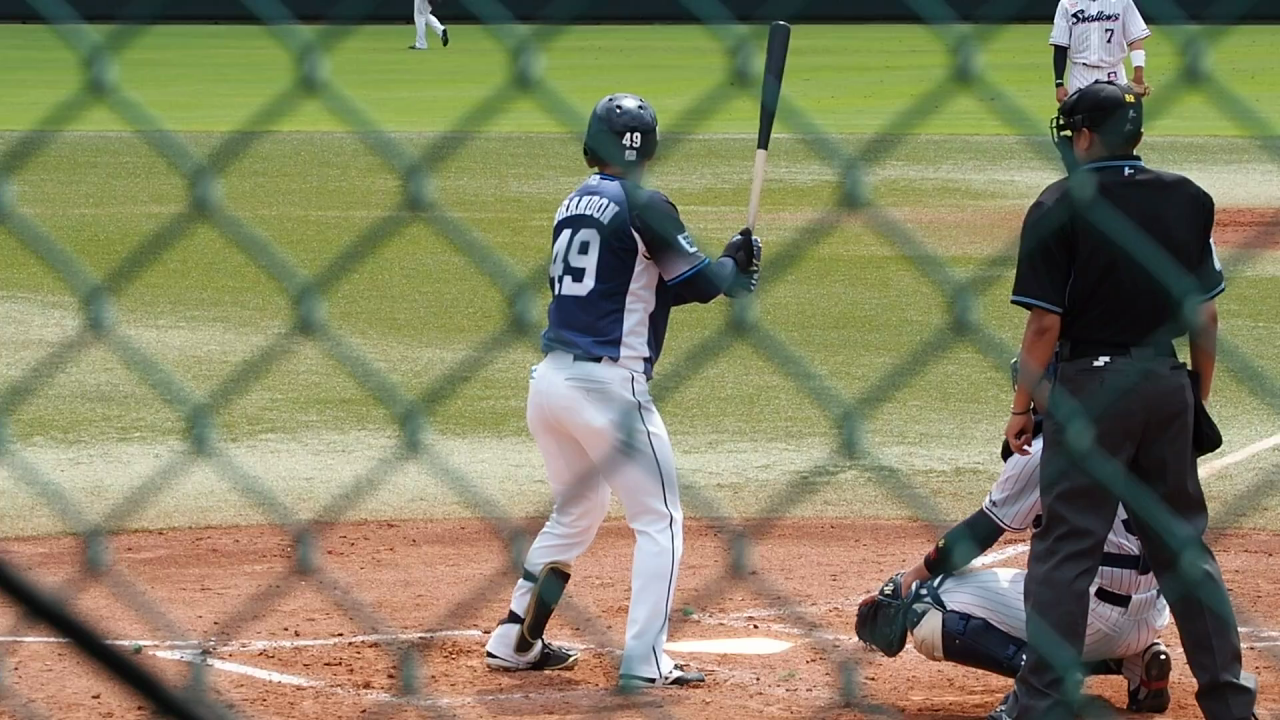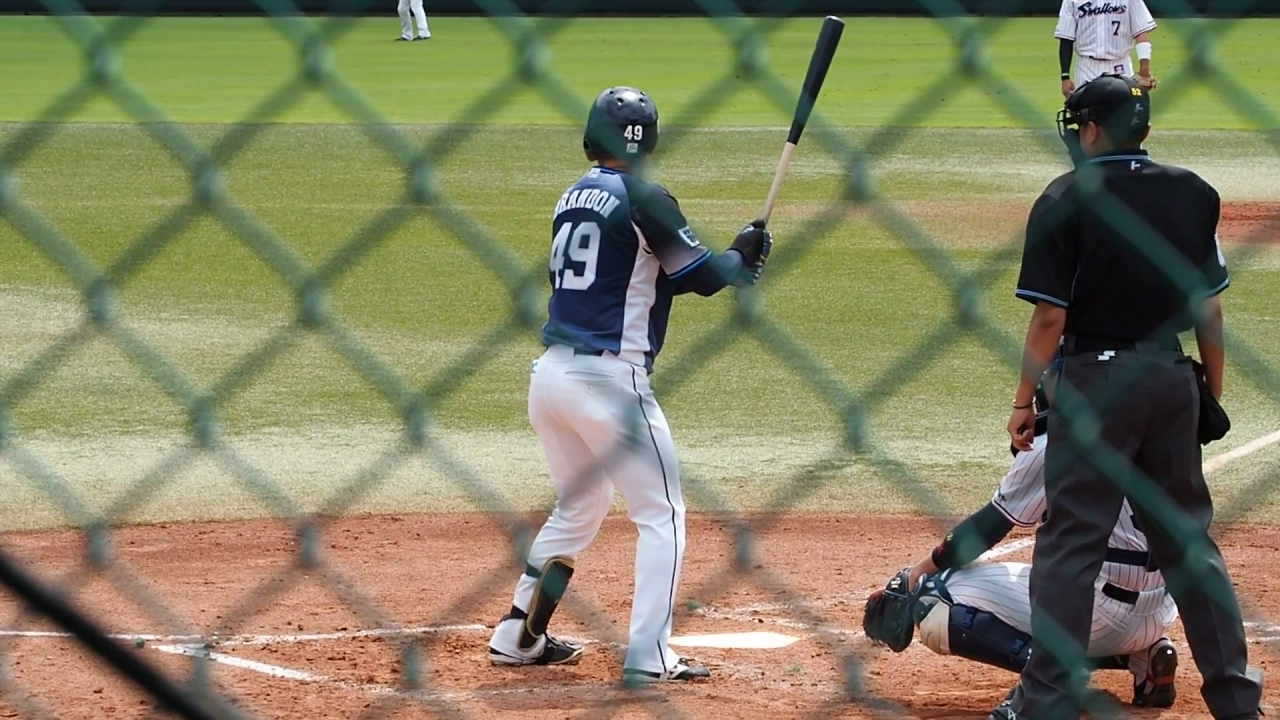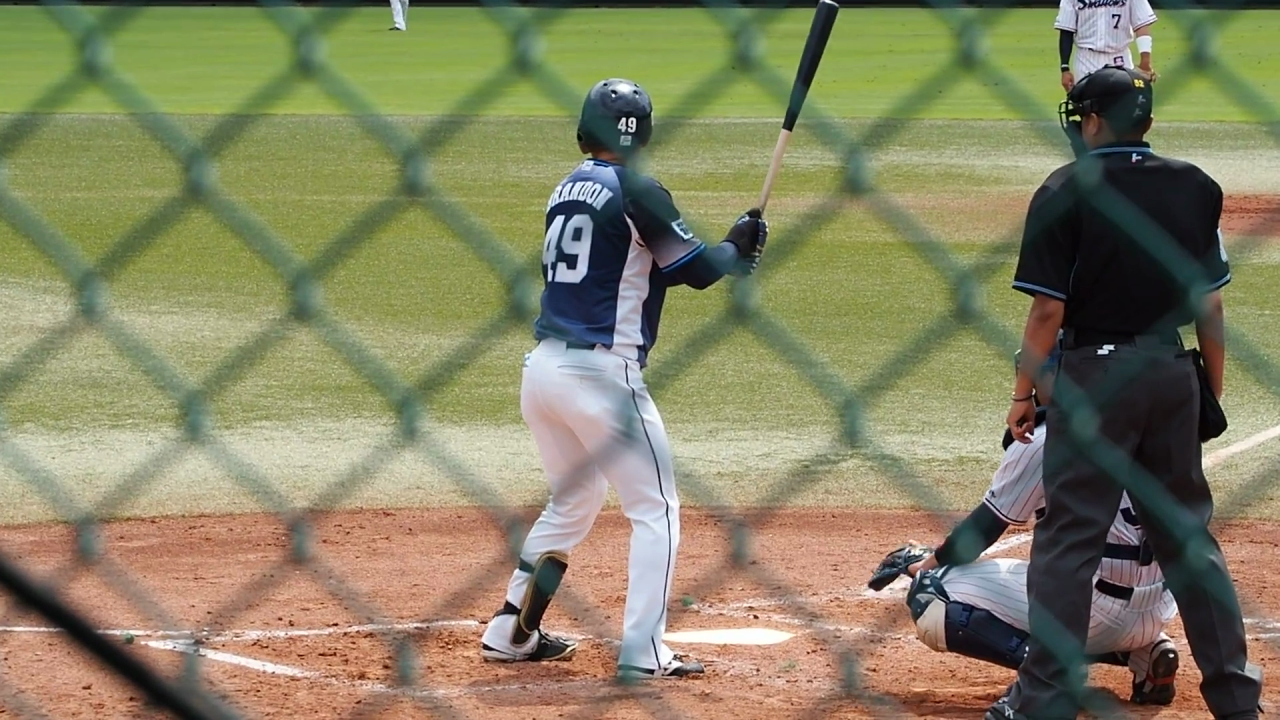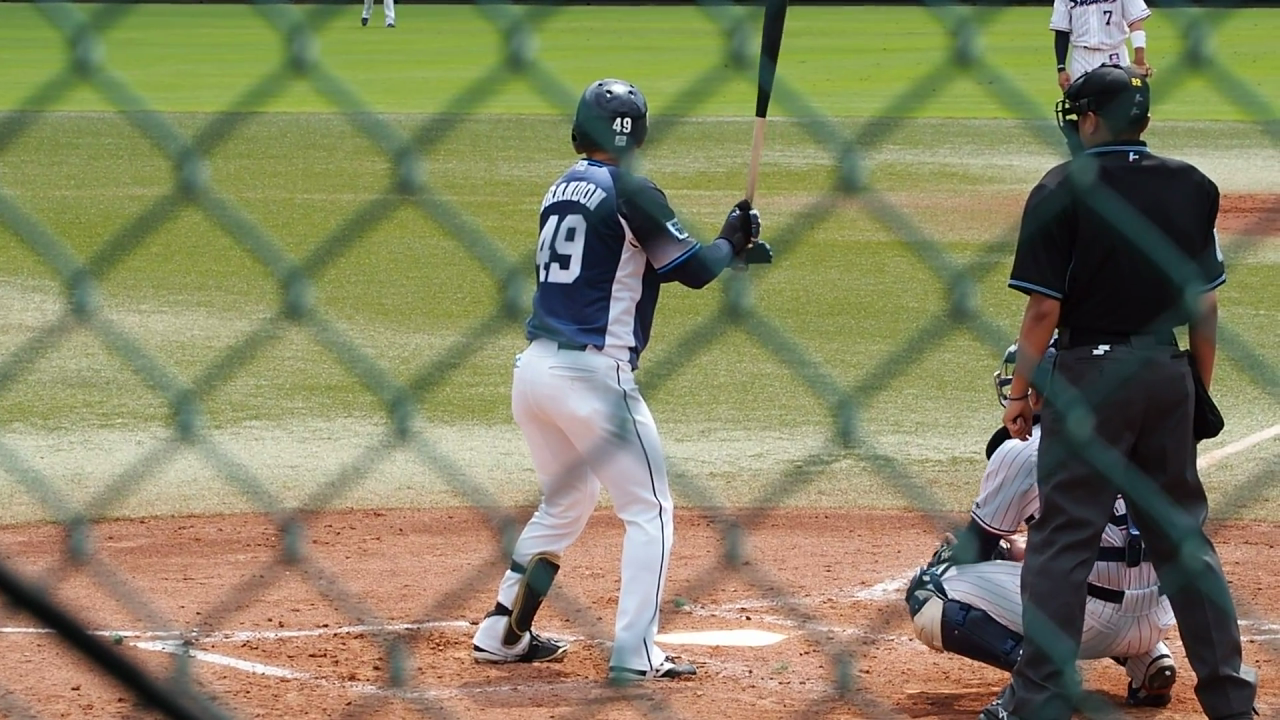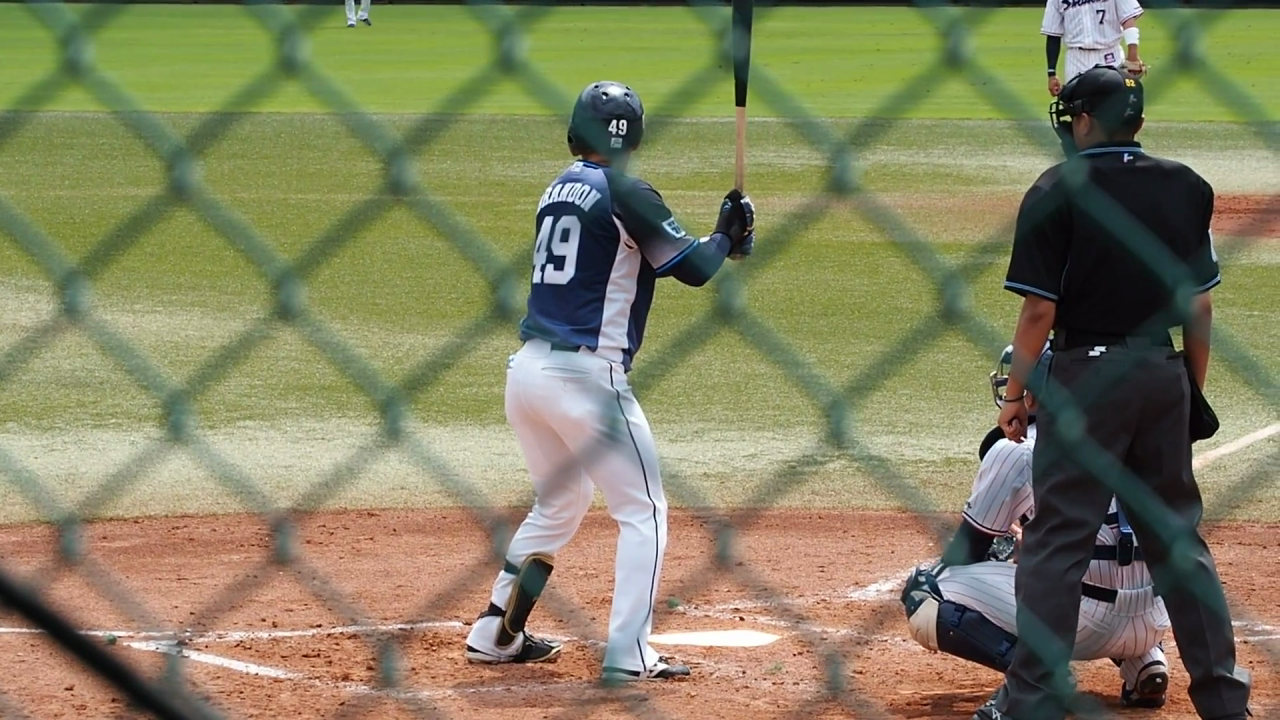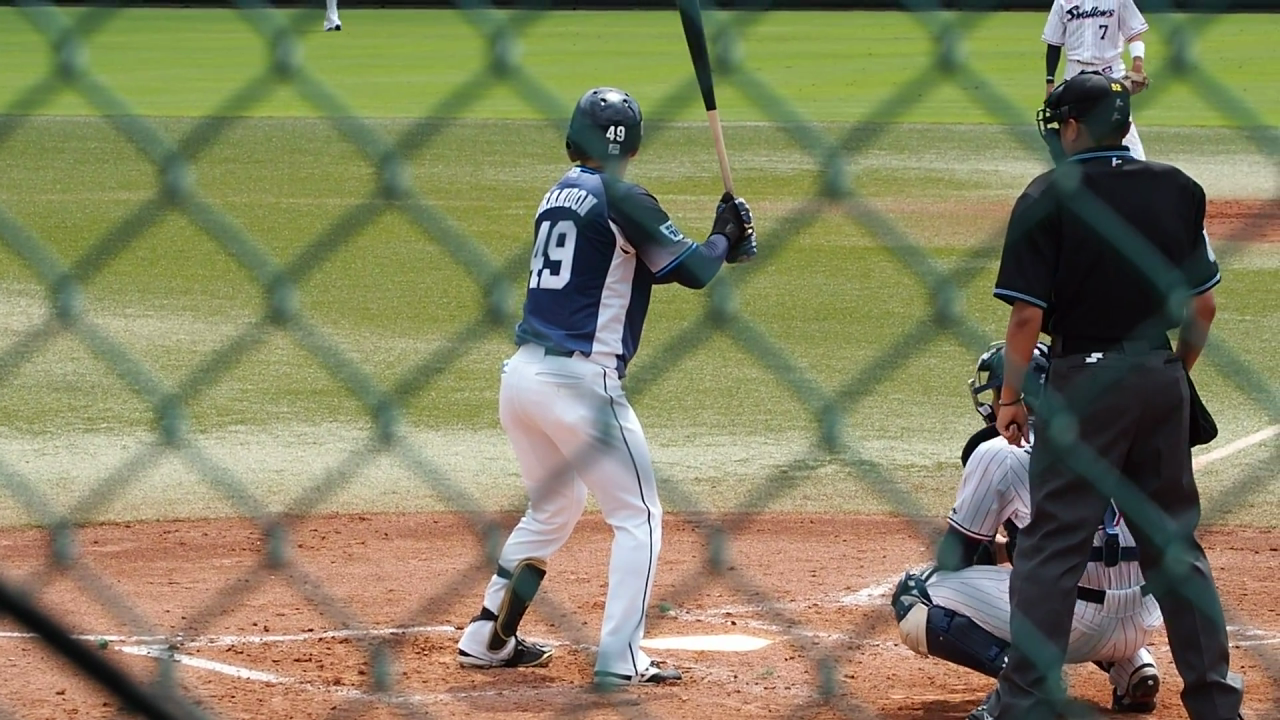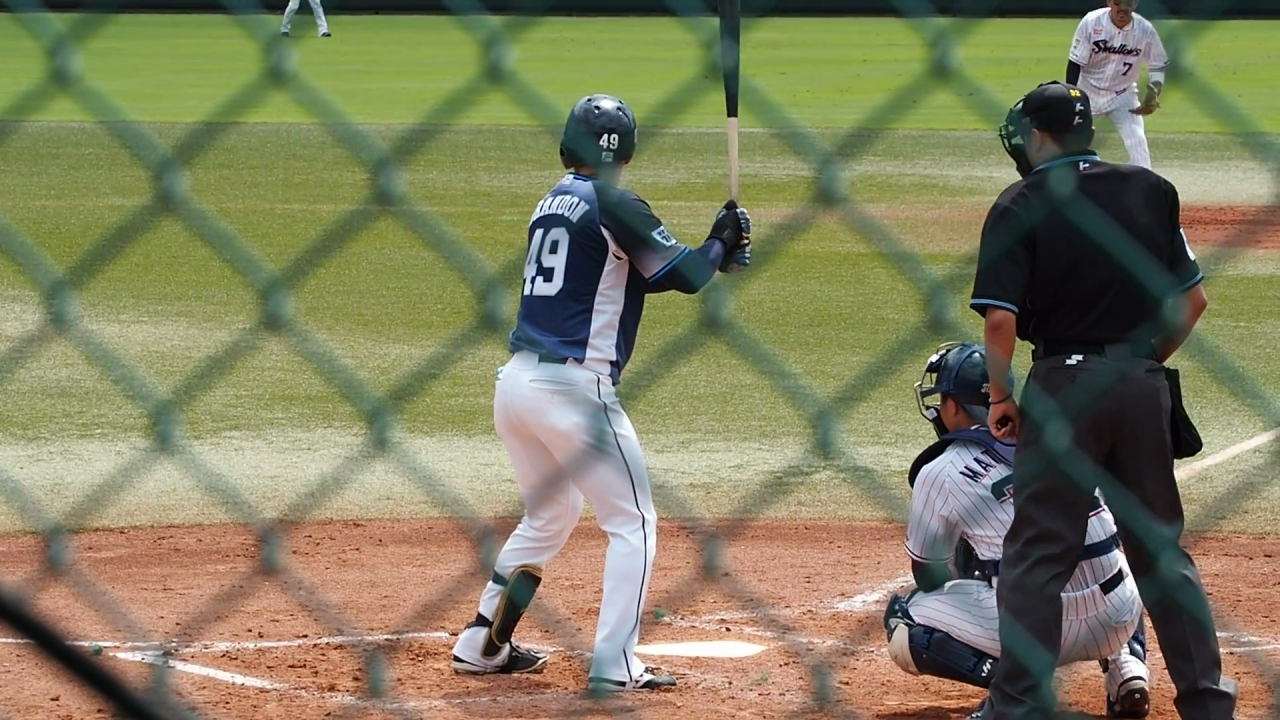
dt=0.4s
person 1, frame 1
left shoulder: (1061, 205)
right shoulder: (1188, 199)
left elbow: (1045, 322)
right elbow: (1205, 314)
left wrist: (1022, 406)
right wrist: (1198, 400)
left hip: (1092, 385)
right hip: (1167, 383)
left knee: (1065, 548)
right knee: (1182, 542)
person 1, frame 2
left shoulder: (1066, 199)
right shoulder: (1193, 193)
left elbow: (1050, 317)
right elbow: (1209, 307)
left wrist: (1023, 402)
right wrist: (1212, 393)
left hip: (1096, 378)
right hip: (1172, 377)
left knee: (1071, 543)
right knee: (1187, 538)
person 1, frame 3
left shoulder: (1066, 190)
right shoulder: (1196, 186)
left elbow: (1048, 309)
right elbow: (1209, 301)
left wrist: (1023, 392)
right wrist: (1212, 390)
left hip: (1095, 373)
right hip: (1173, 371)
left knee: (1069, 537)
right knee: (1188, 531)
person 1, frame 4
left shoulder: (1063, 189)
right shoulder: (1192, 186)
left elbow: (1045, 308)
right elbow: (1205, 303)
left wrist: (1020, 391)
right wrist: (1200, 391)
left hip: (1090, 372)
right hip: (1168, 373)
left knee: (1063, 538)
right knee: (1182, 533)
person 1, frame 5
left shoulder: (1058, 188)
right shoulder: (1187, 187)
left elbow: (1040, 308)
right elbow: (1200, 304)
left wrist: (1015, 391)
right wrist: (1193, 388)
left hip: (1087, 373)
right hip: (1164, 373)
left knee: (1057, 538)
right knee: (1177, 535)
person 1, frame 6
left shoulder: (1048, 196)
right shoulder: (1178, 189)
left elbow: (1028, 313)
right elbow: (1204, 304)
left wrist: (1011, 397)
left hip: (1085, 379)
right hip: (1162, 379)
left knee: (1053, 544)
right knee: (1174, 540)
person 1, frame 7
left shoulder: (1021, 203)
right shoulder: (1151, 190)
left elbow: (1000, 318)
right elbow: (1193, 300)
left wrist: (1000, 395)
left hip: (1066, 383)
right hip: (1143, 382)
left knee: (1037, 553)
right knee: (1161, 546)
person 2, frame 1
left shoulder: (574, 203)
right shoulder: (643, 205)
right elbow: (699, 285)
left wrist: (724, 270)
right wrist: (735, 262)
left hip: (550, 378)
right hip: (608, 385)
left knee: (574, 514)
right knee: (660, 521)
left ankle: (514, 641)
right ankle: (645, 662)
person 2, frame 2
left shoulder: (573, 197)
right shoulder: (643, 199)
right elbow: (702, 278)
left wrist: (729, 263)
right wrist: (743, 253)
left hip: (551, 372)
right hip: (608, 378)
left knee: (577, 508)
right knee: (661, 514)
left ankle: (518, 636)
right ankle: (649, 657)
person 2, frame 3
left shoulder: (566, 189)
right shoulder: (636, 191)
right elbow: (697, 270)
left wrist: (727, 252)
right wrist: (737, 245)
left hip: (543, 367)
right hip: (600, 372)
left knee: (571, 503)
right knee: (655, 510)
left ankle: (510, 631)
right ankle: (643, 653)
person 2, frame 4
left shoulder: (561, 189)
right shoulder: (630, 192)
right elbow: (694, 271)
left wrist: (730, 248)
right wrist: (730, 240)
left hip: (535, 368)
right hip: (593, 373)
left knee: (564, 504)
right knee: (649, 511)
left ankle: (503, 634)
right ankle: (636, 655)
person 2, frame 5
left shoulder: (558, 189)
right shoulder: (626, 194)
right elbow: (694, 269)
left wrist: (719, 240)
right wrist: (726, 234)
left hip: (528, 368)
right hip: (585, 374)
left knee: (558, 505)
right knee: (644, 511)
left ankle: (495, 632)
right ankle: (628, 654)
person 2, frame 6
left shoulder: (558, 194)
right shoulder: (622, 200)
right elbow: (693, 271)
left wrist: (720, 244)
right wrist: (724, 236)
left hip: (523, 374)
right hip: (578, 380)
left knee: (551, 510)
right knee: (638, 516)
left ankle: (488, 638)
right ankle: (621, 660)
person 2, frame 7
left shoulder: (552, 201)
right shoulder: (614, 205)
right elbow: (686, 275)
left wrist: (714, 252)
right wrist: (720, 242)
left hip: (517, 381)
right hip: (572, 386)
left knee: (547, 517)
right knee: (632, 521)
left ankle: (481, 643)
right ankle: (614, 665)
person 3, frame 1
left shoulder: (1040, 452)
left elbow: (977, 535)
left wrist: (908, 581)
left hip: (1093, 616)
right hip: (1149, 619)
left knee: (925, 602)
right ankle: (1135, 661)
person 3, frame 2
left shoulder: (1052, 447)
left elbow: (986, 528)
left wrist: (917, 575)
left hip: (1104, 609)
right hip: (1155, 613)
left knee: (933, 595)
right ankle: (1143, 657)
person 3, frame 3
left shoulder: (1040, 442)
left elbow: (982, 531)
left wrist: (926, 566)
left hip: (1098, 611)
right hip: (1156, 612)
left knee: (929, 594)
right ankle: (1146, 652)
person 3, frame 4
left shoulder: (1021, 449)
left elbow: (976, 548)
left wrist: (949, 563)
right wrist: (1028, 556)
left hip: (1093, 618)
right hip: (1156, 619)
left knee: (929, 591)
right ankle: (1149, 658)
person 3, frame 5
left shoulder: (1015, 449)
left elbow: (966, 551)
left hip: (1085, 621)
right hip: (1151, 622)
left knee: (924, 592)
right ankle: (1142, 661)
person 3, frame 6
left shoulder: (996, 453)
left elbow: (953, 559)
right wrist: (1002, 548)
left hip: (1071, 622)
right hip: (1140, 623)
left knee: (915, 598)
right ankle: (1132, 665)
person 3, frame 7
left shoulder: (939, 473)
left elbow: (929, 580)
left wrist: (963, 568)
right hip: (1121, 618)
left knee: (905, 623)
right ankle: (1126, 675)
